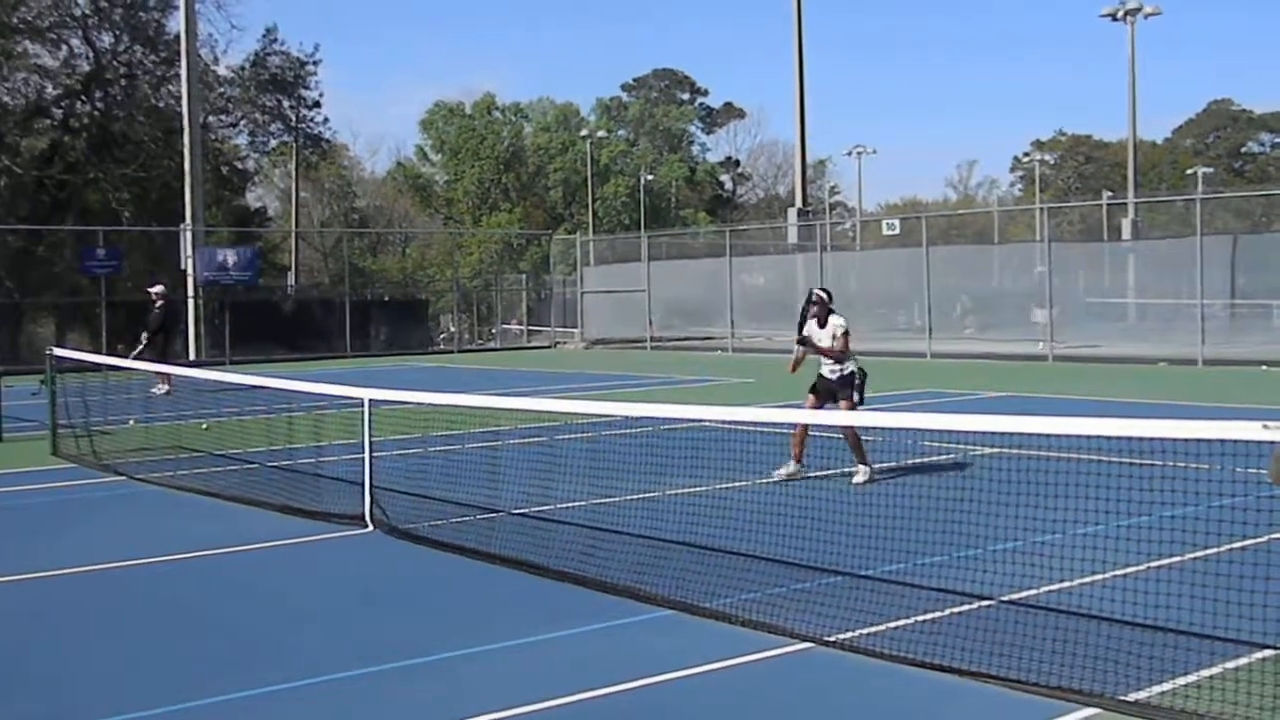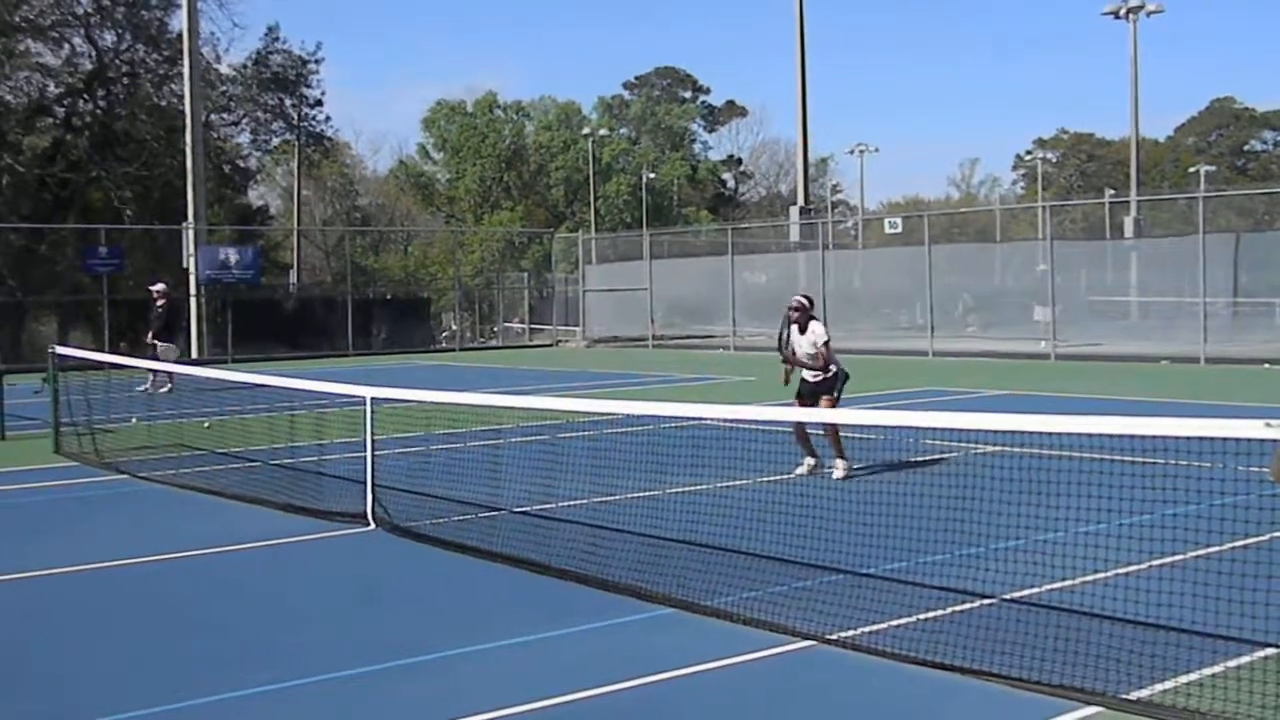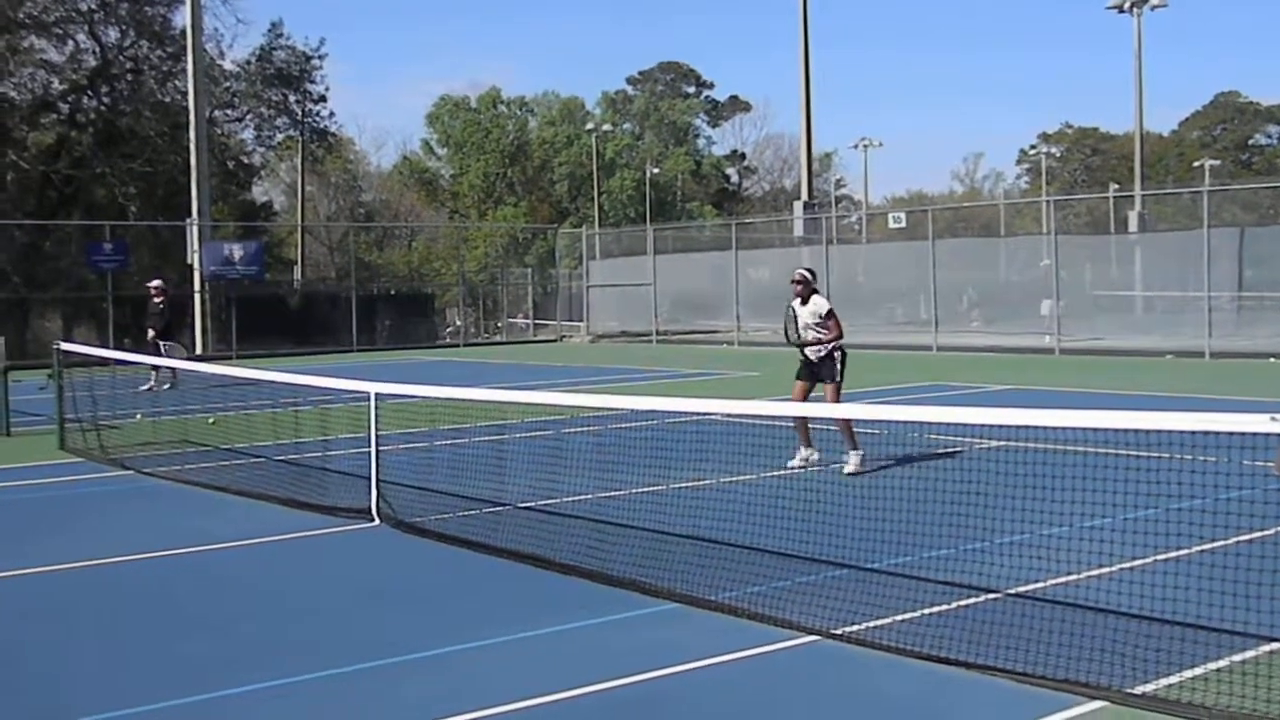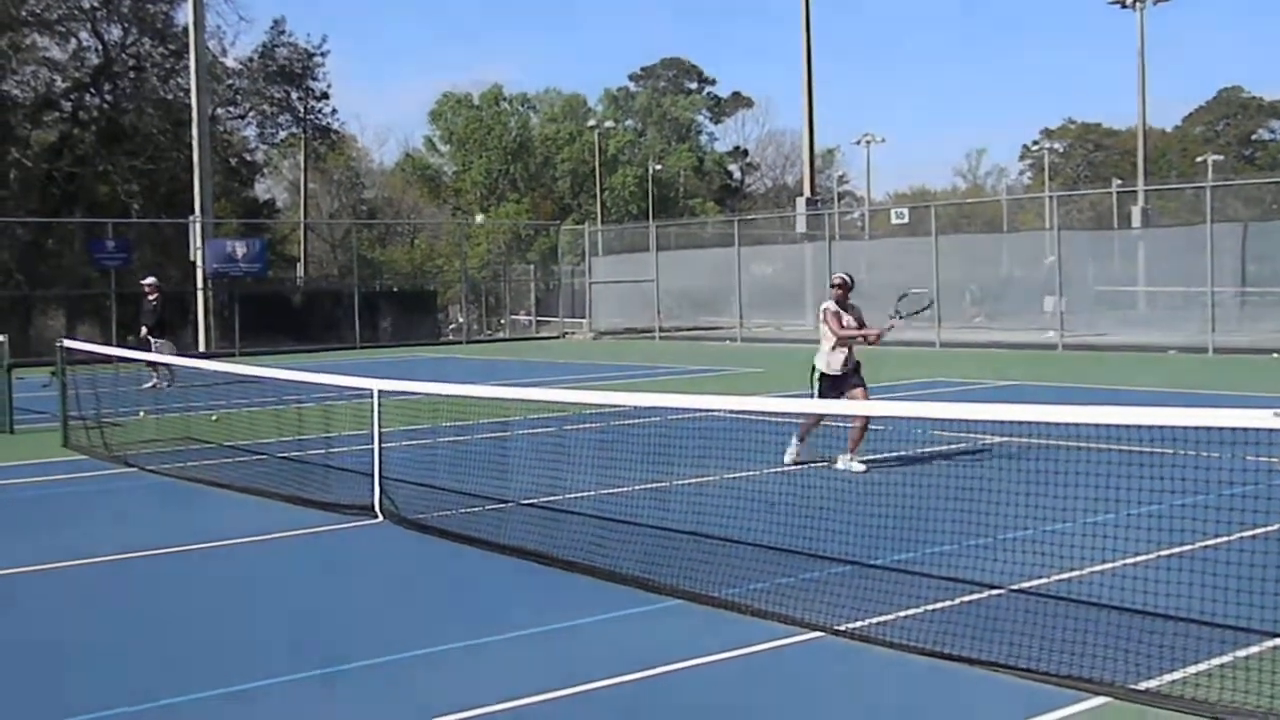
dt=0.4s
person 1, frame 1
left shoulder: (838, 323)
right shoulder: (810, 325)
left elbow: (841, 355)
right elbow: (802, 350)
left wrist: (814, 346)
right wrist: (796, 361)
left hip: (847, 376)
right hip: (825, 376)
left knee: (845, 424)
left ankle: (864, 467)
right ankle: (795, 464)
person 1, frame 2
left shoulder: (818, 330)
right shoulder: (792, 329)
left elbow: (824, 365)
right elbow: (792, 355)
left wrist: (798, 363)
right wrist: (788, 371)
left hip: (830, 377)
right hip: (808, 380)
right knee: (797, 421)
left ankle: (840, 461)
right ankle: (811, 459)
person 1, frame 3
left shoulder: (820, 303)
right shoulder: (795, 305)
left elbow: (838, 334)
left wrist: (812, 342)
right wrist: (801, 344)
left hip: (829, 357)
right hip: (810, 358)
left knee: (833, 405)
right knee: (796, 403)
left ankle: (854, 452)
right ankle: (806, 452)
person 1, frame 4
left shoulder: (855, 311)
right shoulder: (828, 308)
left elbow: (868, 339)
right elbow: (838, 332)
left wrist: (874, 336)
right wrist: (868, 331)
left hip: (849, 370)
right hip: (826, 371)
right knee: (816, 418)
left ankle: (848, 457)
right ankle: (798, 443)
